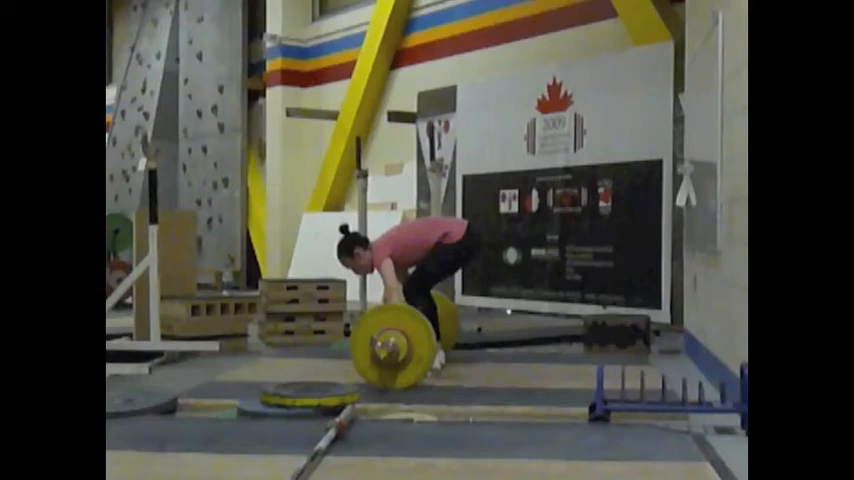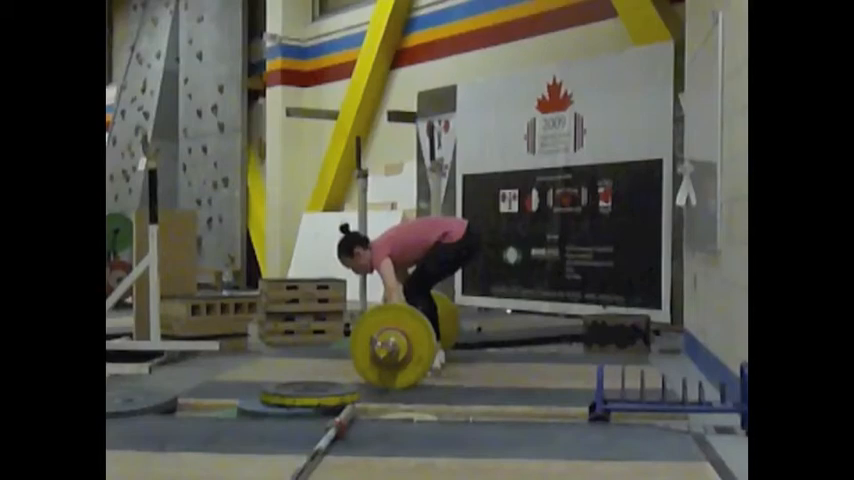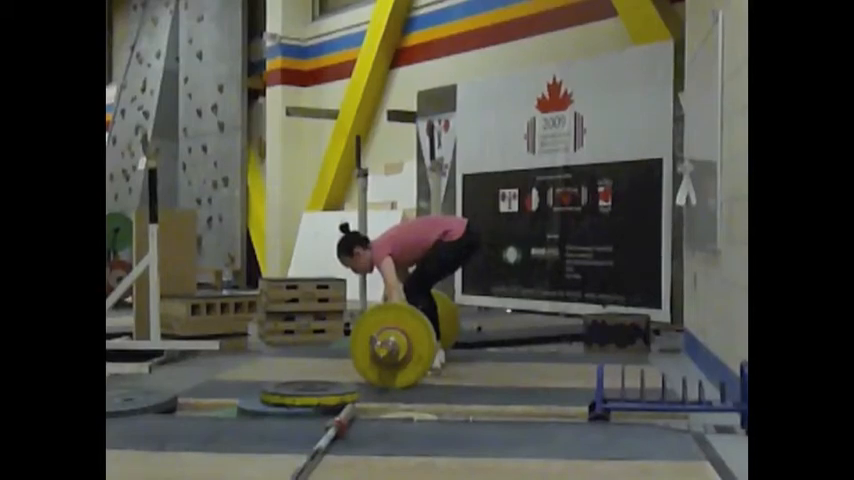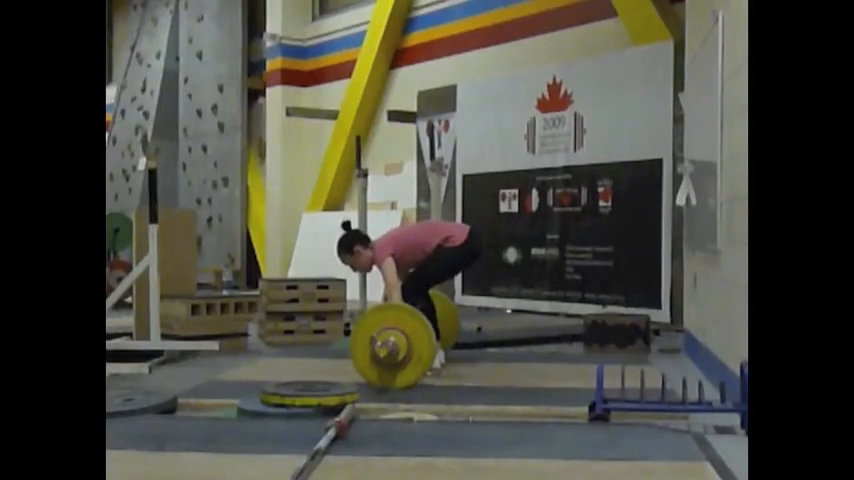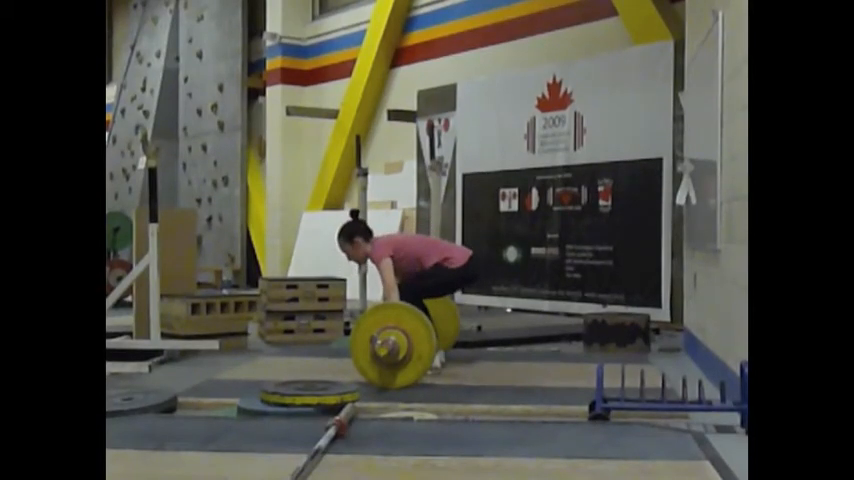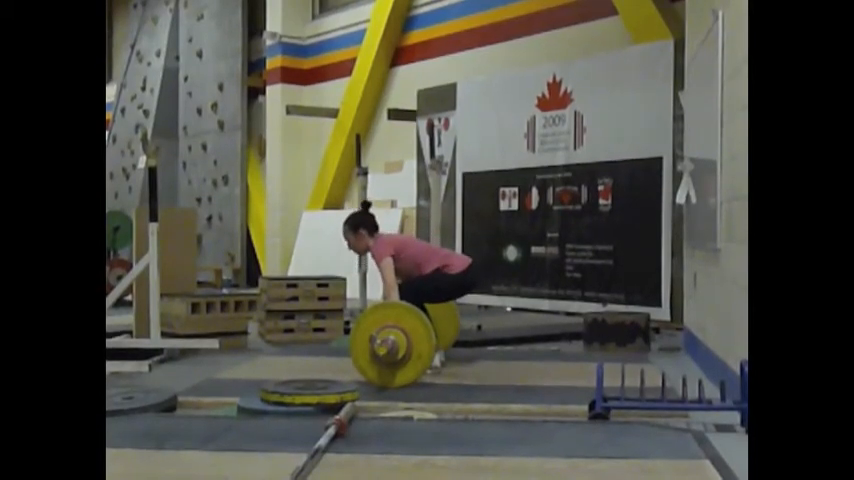
dt=0.4s
person 1, frame 1
left shoulder: (378, 252)
right shoulder: (388, 250)
left elbow: (393, 291)
right elbow: (402, 284)
left hip: (456, 239)
right hip: (463, 236)
left knee: (414, 290)
right knee: (418, 289)
person 1, frame 2
left shoulder: (378, 252)
right shoulder: (388, 250)
left elbow: (392, 291)
right elbow: (402, 284)
left hip: (456, 239)
right hip: (463, 236)
left knee: (414, 290)
right knee: (418, 289)
person 1, frame 3
left shoulder: (378, 251)
right shoulder: (388, 249)
left elbow: (393, 290)
right elbow: (402, 284)
left hip: (456, 237)
right hip: (463, 234)
left knee: (415, 289)
right knee: (419, 288)
person 1, frame 4
left shoulder: (380, 250)
right shoulder: (388, 247)
left elbow: (393, 290)
right elbow: (399, 285)
left hip: (459, 243)
right hip: (464, 239)
left knee: (412, 290)
right knee: (416, 290)
person 1, frame 5
left shoulder: (378, 249)
right shoulder: (387, 244)
left elbow: (391, 291)
right elbow: (399, 284)
left hip: (458, 267)
right hip: (461, 264)
left knee: (405, 294)
right knee: (409, 294)
person 1, frame 6
left shoulder: (380, 245)
right shoulder: (388, 241)
left elbow: (391, 289)
left hip: (457, 272)
right hip: (461, 269)
left knee: (403, 296)
right knee: (406, 293)
